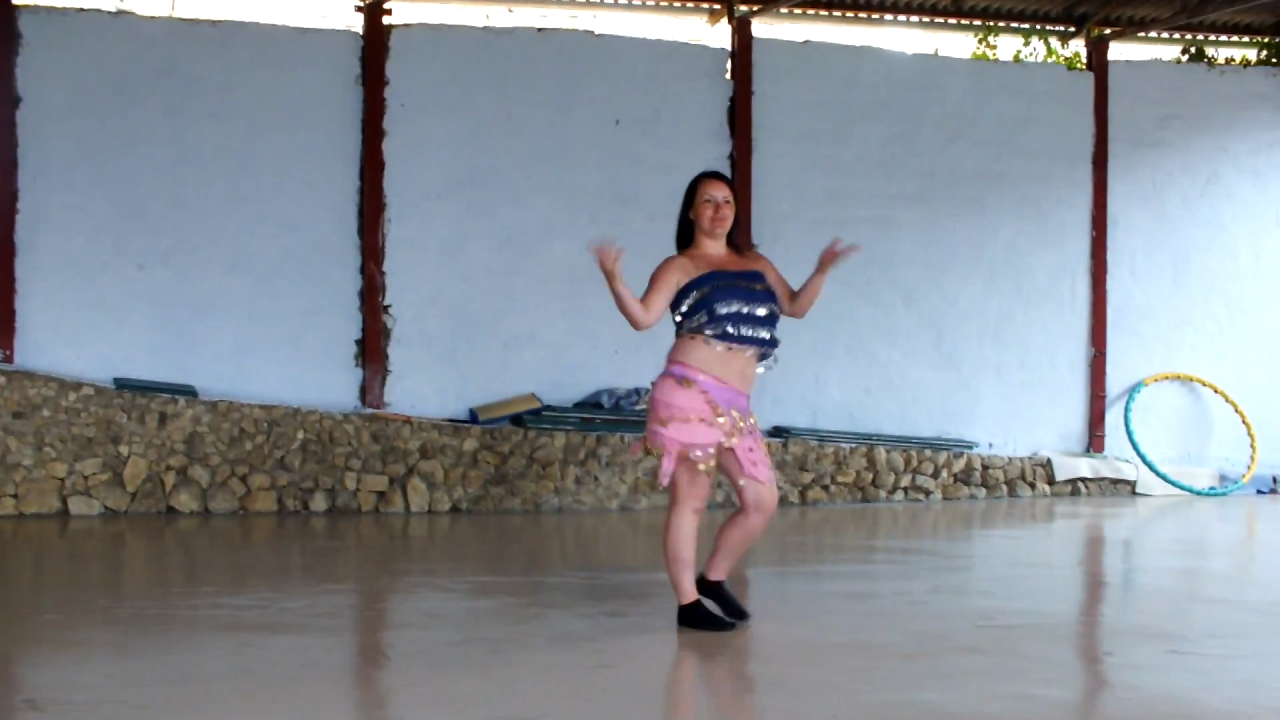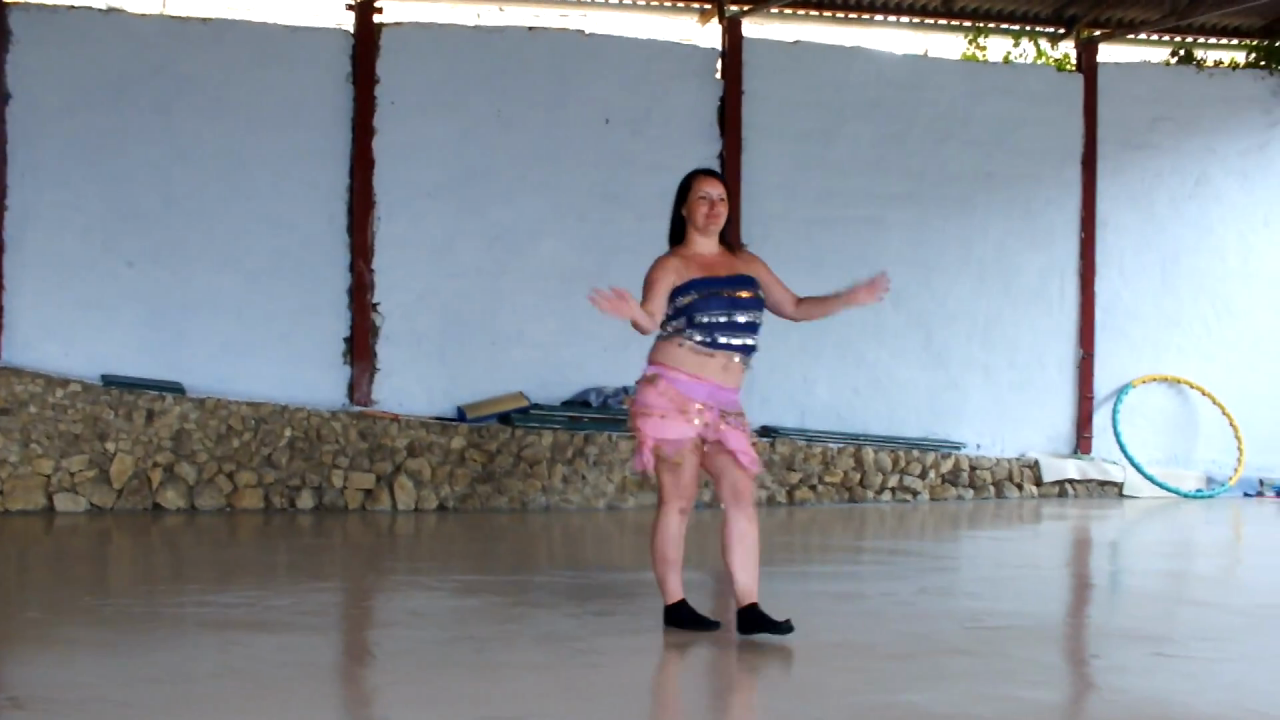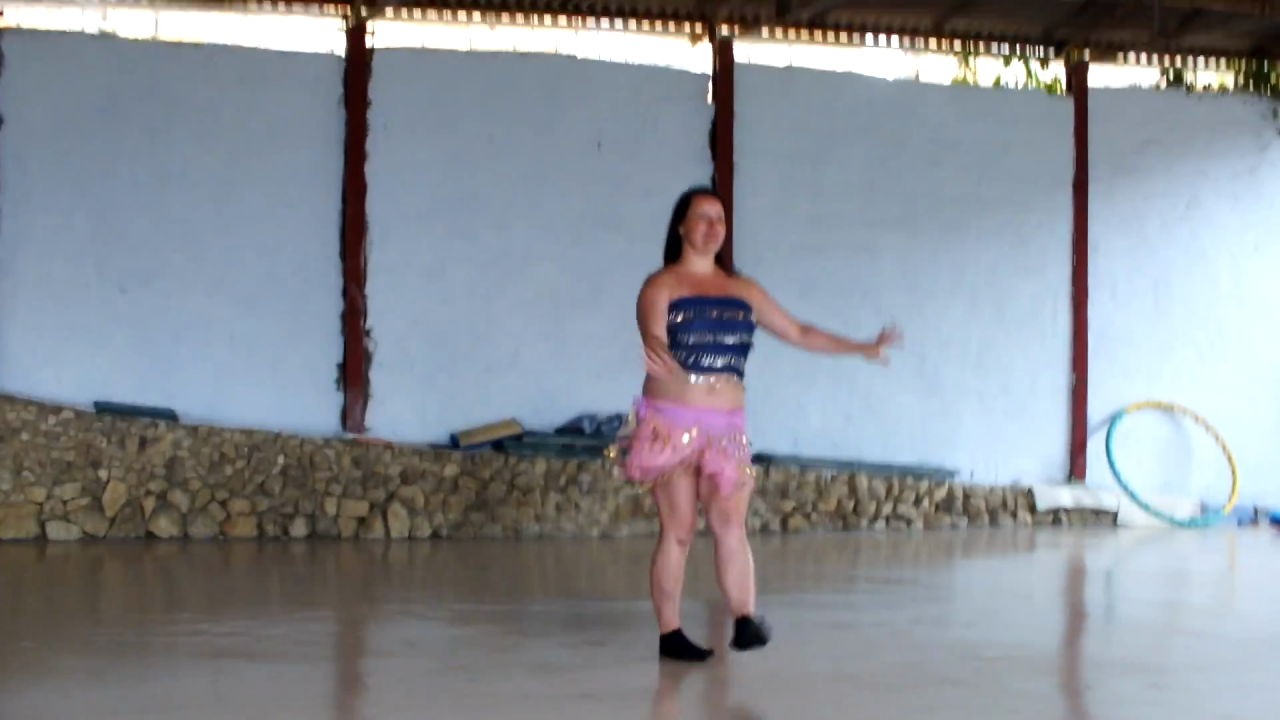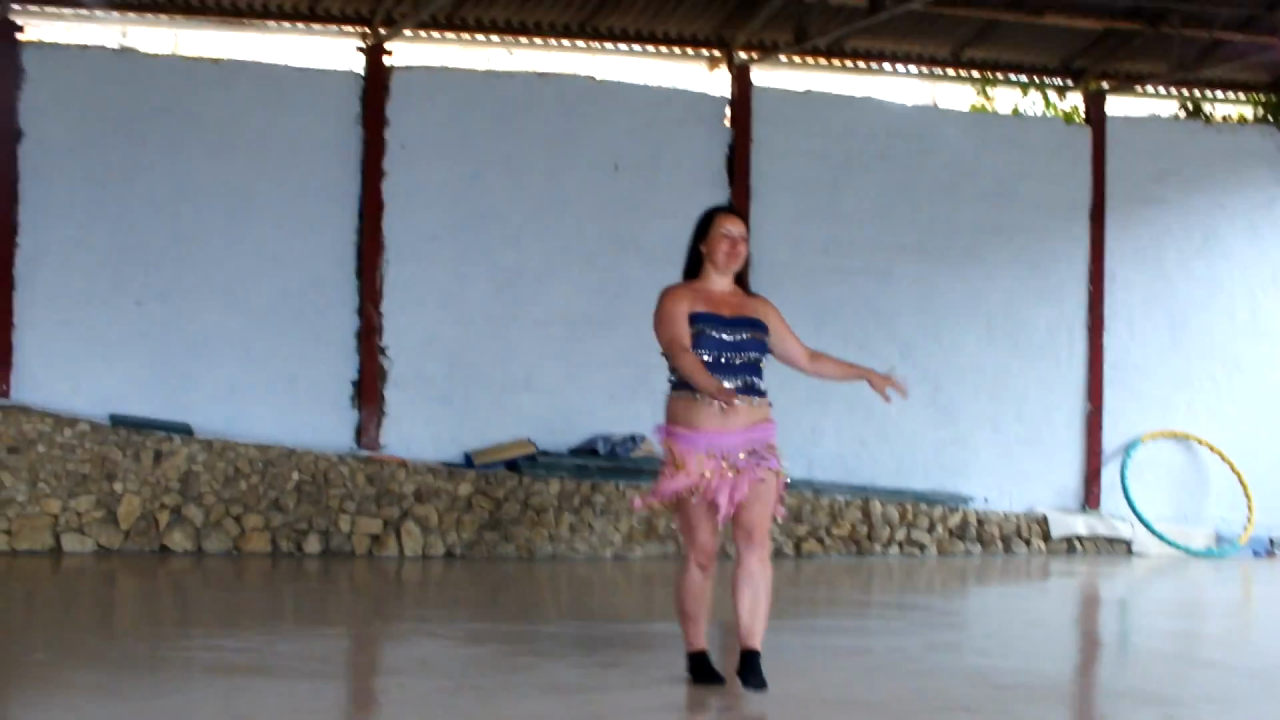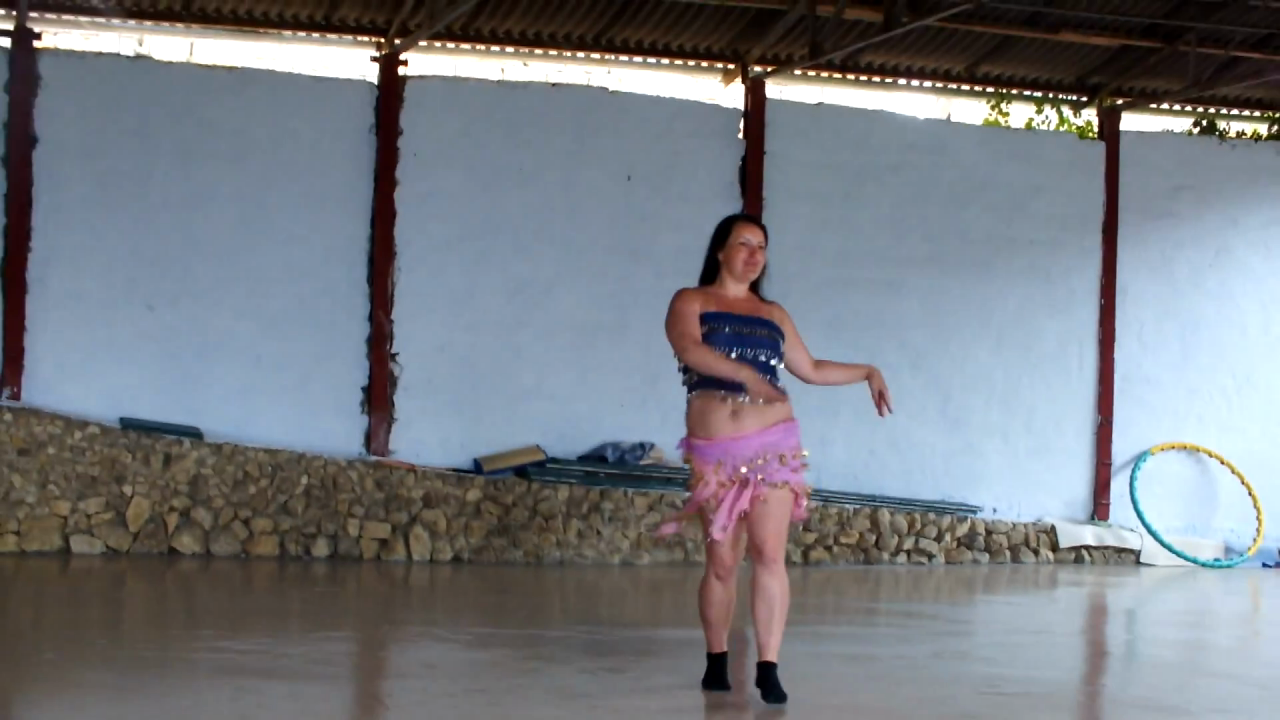
dt=0.1s
person 1, frame 1
left shoulder: (756, 263)
right shoulder: (680, 266)
left elbow: (793, 306)
right elbow: (642, 317)
left wrist: (821, 271)
right wrist: (614, 276)
left hip: (733, 403)
right hip: (690, 393)
left knee: (762, 502)
right knee: (689, 501)
left ankle: (713, 580)
right ankle: (688, 604)
person 1, frame 2
left shoulder: (747, 264)
right shoulder: (669, 267)
left elbow: (794, 307)
right elbow: (649, 321)
left wrist: (849, 297)
right wrist: (628, 313)
left hip: (722, 403)
right hip: (670, 393)
left knee: (743, 497)
right knee: (677, 501)
left ankle: (750, 608)
right ankle: (674, 604)
person 1, frame 3
left shoulder: (743, 289)
right shoulder: (661, 285)
left elbow: (798, 332)
right elbow: (654, 342)
left wrist: (862, 348)
right wrist: (659, 365)
left hip: (725, 426)
right hip: (669, 423)
left knee: (729, 524)
right knee: (678, 531)
left ankle: (744, 619)
right ankle: (669, 634)
person 1, frame 4
left shoulder: (760, 308)
right shoulder: (678, 299)
left elbow: (807, 360)
right elbow: (679, 353)
left wrist: (867, 374)
right wrist: (713, 389)
left hip: (752, 442)
right hip: (693, 446)
left knee: (755, 539)
right knee: (699, 555)
left ankle: (750, 652)
right ankle: (697, 655)
person 1, frame 5
left shoulder: (772, 314)
right shoulder: (689, 302)
left elbow: (810, 369)
right elbow: (689, 350)
left wrist: (867, 371)
right wrist: (743, 373)
left hip: (773, 447)
right hip: (713, 455)
left knee: (770, 556)
right knee: (722, 566)
left ankle: (768, 667)
right ankle: (717, 655)
